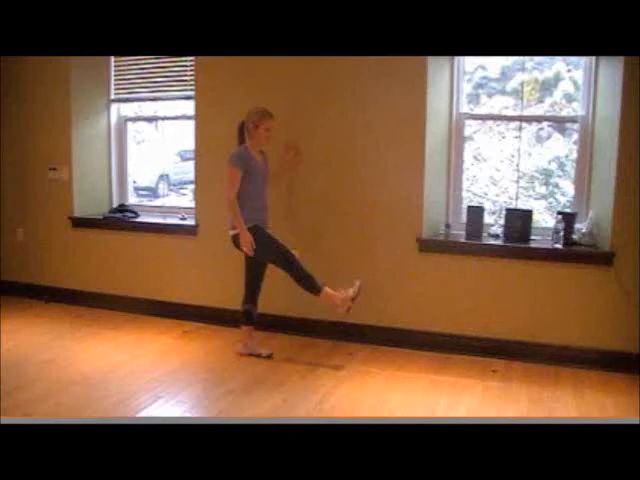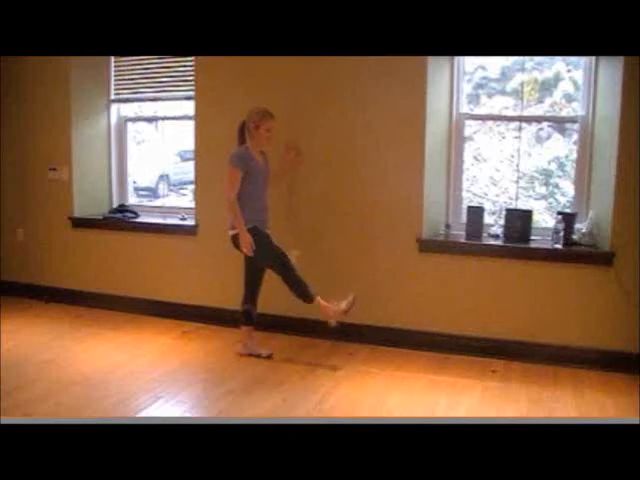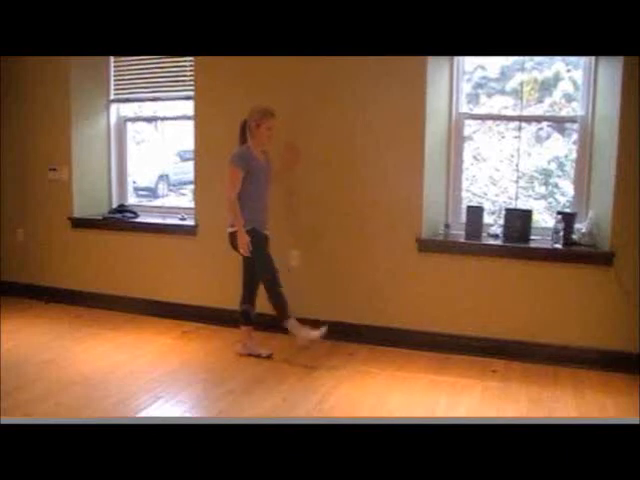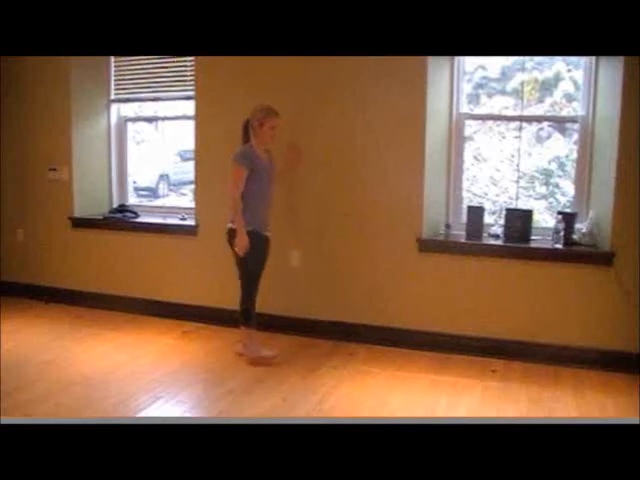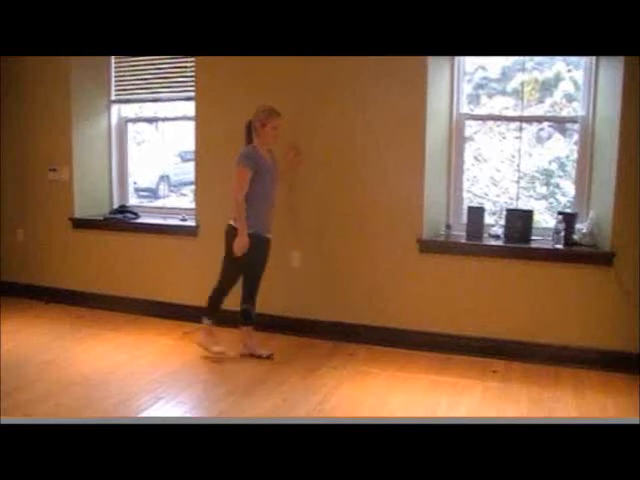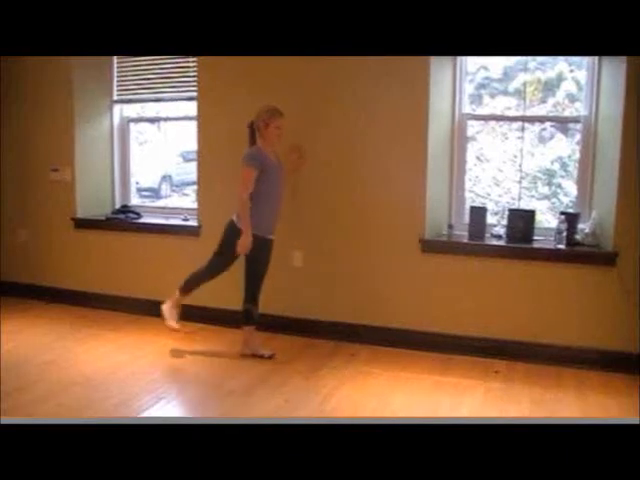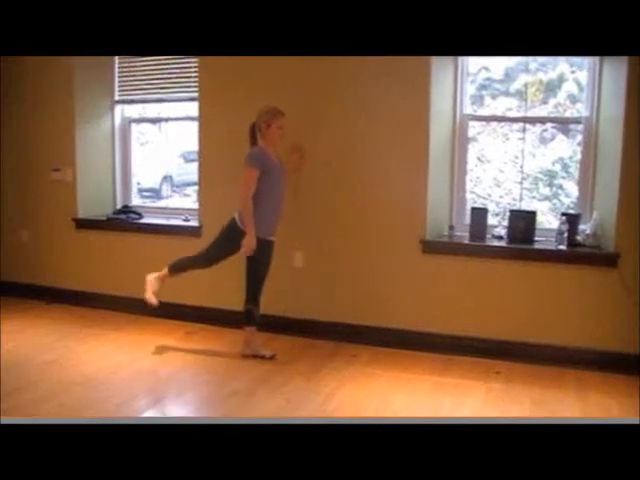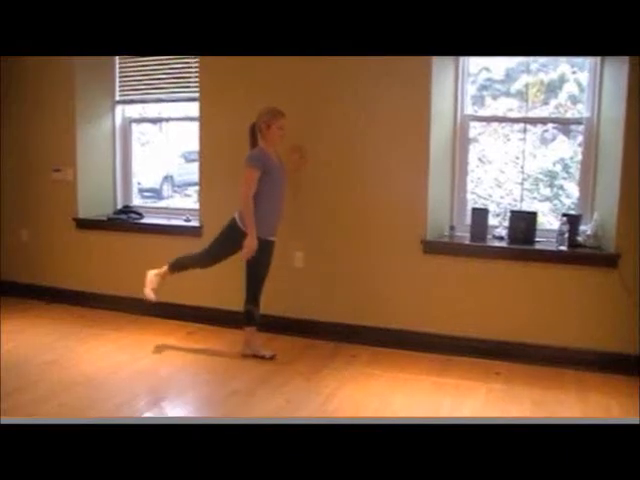
dt=0.1s
person 1, frame 1
left shoulder: (261, 156)
right shoulder: (239, 156)
right elbow: (230, 196)
left wrist: (285, 165)
right wrist: (242, 231)
left hip: (259, 228)
right hip: (246, 229)
left knee: (253, 286)
right knee: (288, 260)
left ankle: (247, 342)
right ankle: (336, 298)
person 1, frame 2
left shoulder: (262, 156)
right shoulder: (239, 156)
right elbow: (231, 197)
left wrist: (286, 166)
right wrist: (242, 232)
left hip: (259, 229)
right hip: (246, 230)
left knee: (253, 287)
right knee: (283, 265)
left ankle: (247, 342)
right ankle: (327, 308)
person 1, frame 3
left shoulder: (263, 155)
right shoulder: (240, 156)
right elbow: (231, 196)
right wrist: (241, 232)
left hip: (258, 232)
right hip: (242, 230)
left knee: (252, 286)
right knee: (270, 276)
left ankle: (246, 342)
right ankle: (295, 329)
person 1, frame 4
left shoulder: (268, 154)
right shoulder: (245, 154)
right elbow: (235, 195)
right wrist: (241, 231)
left hip: (261, 231)
right hip: (245, 230)
left knee: (250, 285)
right knee: (249, 284)
left ankle: (247, 341)
right ankle: (249, 342)
person 1, frame 5
left shoulder: (269, 155)
right shoulder: (248, 155)
right elbow: (238, 196)
left wrist: (288, 164)
right wrist: (242, 233)
left hip: (261, 232)
right hip: (242, 229)
left knee: (252, 287)
right knee: (228, 279)
left ankle: (248, 342)
right ankle: (206, 332)
person 1, frame 6
left shoulder: (275, 156)
right shoulder: (254, 155)
right elbow: (244, 195)
left wrist: (291, 166)
right wrist: (246, 232)
left hip: (266, 234)
right hip: (245, 229)
left knee: (254, 288)
right knee: (213, 268)
left ankle: (250, 342)
right ankle: (173, 303)
person 1, frame 7
left shoulder: (275, 156)
right shoulder: (256, 156)
right elbow: (246, 196)
left wrist: (292, 165)
right wrist: (250, 233)
left hip: (266, 235)
right hip: (244, 227)
left knee: (255, 289)
right knee: (204, 259)
left ankle: (250, 342)
right ankle: (157, 279)
person 1, frame 8
left shoulder: (276, 156)
right shoulder: (257, 156)
right elbow: (247, 197)
left wrist: (293, 165)
right wrist: (251, 234)
left hip: (267, 235)
right hip: (244, 227)
left knee: (255, 289)
right knee: (205, 258)
left ankle: (250, 342)
right ankle: (158, 274)
